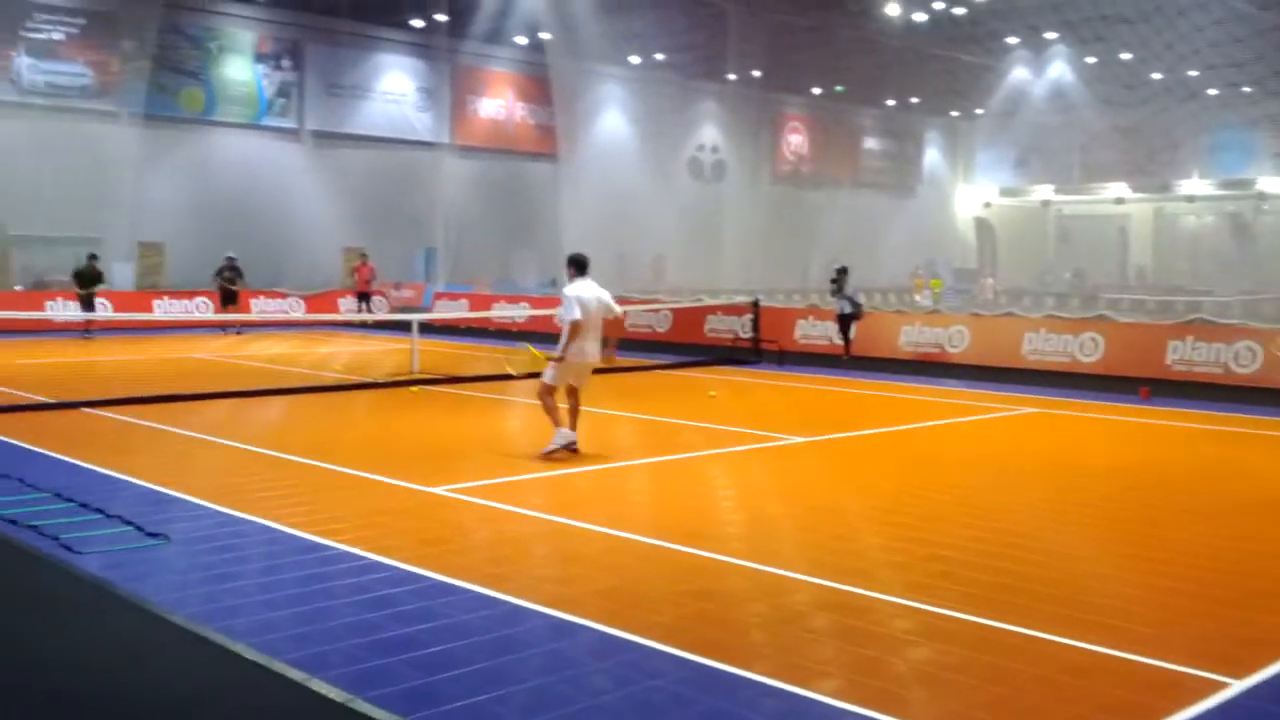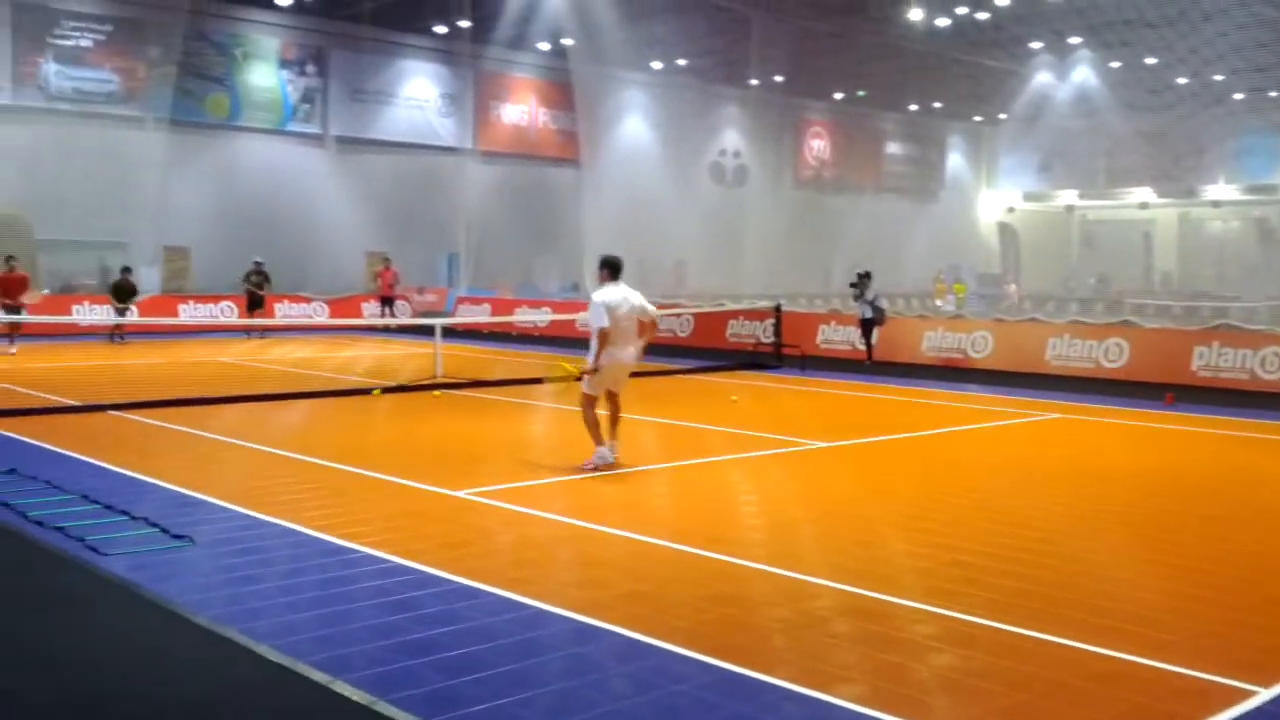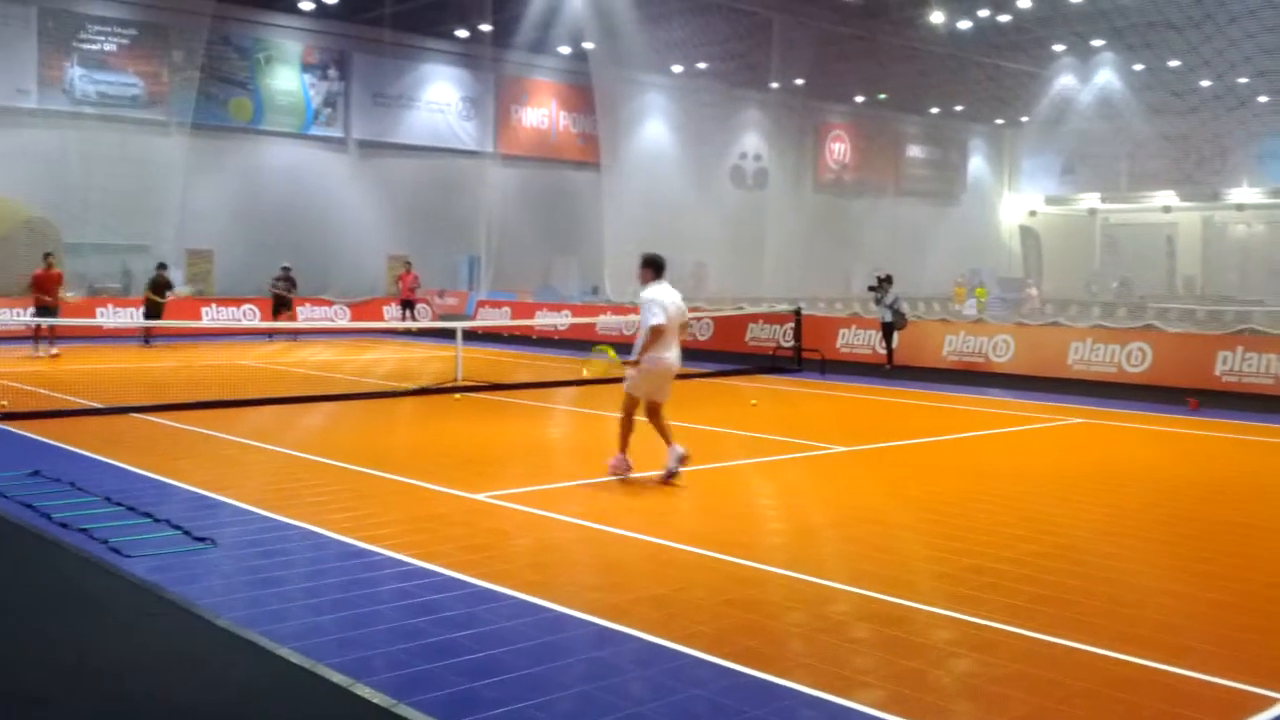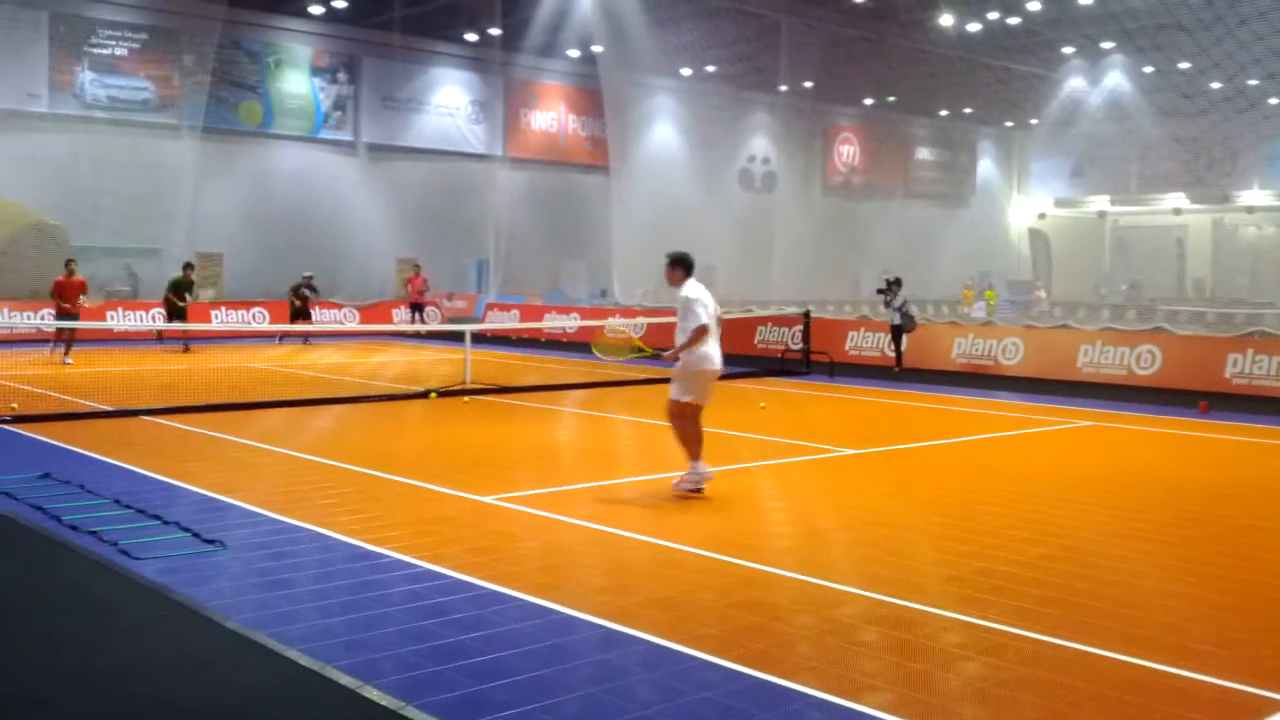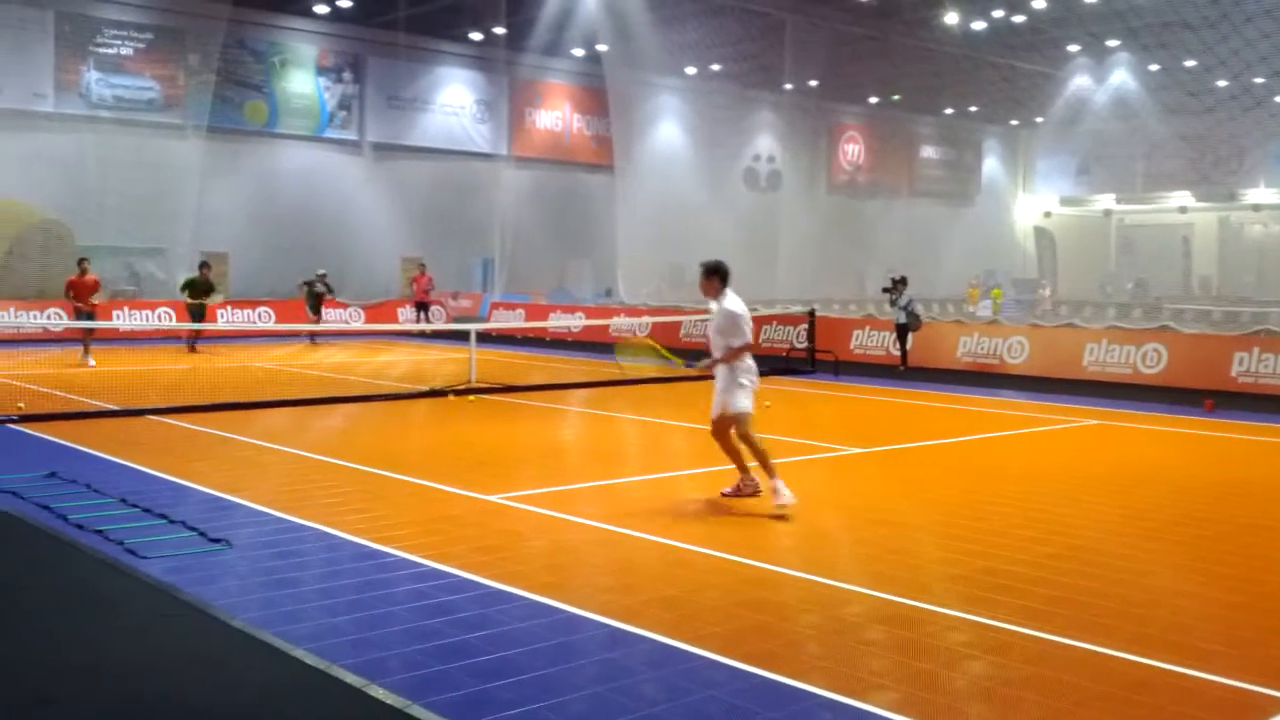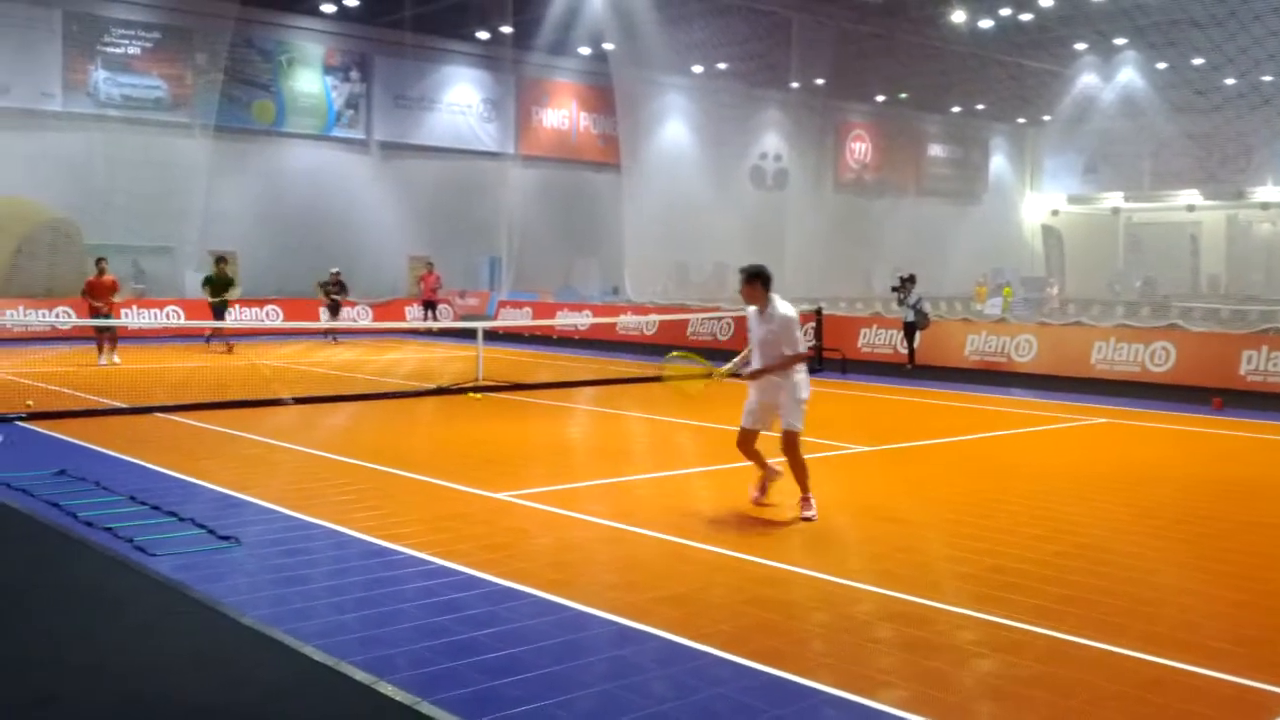
dt=0.2s
person 1, frame 1
left shoulder: (570, 291)
right shoulder: (601, 293)
left elbow: (575, 324)
right elbow: (616, 319)
left wrist: (562, 351)
right wrist: (610, 349)
left hip: (571, 353)
right hip: (591, 355)
left knee: (545, 393)
right knee: (573, 393)
left ankle: (562, 433)
right ankle: (570, 436)
person 1, frame 2
left shoulder: (599, 297)
right shoulder: (634, 296)
left elbow: (603, 332)
right elbow: (652, 321)
left wrist: (595, 362)
right wrist: (639, 344)
left hip: (604, 360)
right hip: (626, 359)
left knee: (588, 405)
right knee: (612, 397)
left ankle: (602, 453)
right ankle: (611, 445)
person 1, frame 3
left shoulder: (649, 295)
right shoulder: (674, 294)
left elbow: (658, 328)
right elbow: (683, 325)
left wrist: (639, 355)
left hip: (649, 361)
right hip: (671, 362)
left knee: (628, 409)
right knee: (654, 412)
left ankle: (622, 459)
right ankle: (674, 450)
person 1, frame 4
left shoulder: (688, 294)
right shoulder: (698, 291)
left elbow: (702, 328)
right elbow: (711, 323)
left wrist: (677, 350)
left hip: (696, 363)
right hip: (709, 362)
left knee: (675, 415)
right knee: (691, 418)
left ankle: (696, 468)
right ankle: (697, 473)
person 1, frame 5
left shoulder: (731, 308)
right shoulder: (719, 305)
left elbow: (745, 346)
left wrist: (714, 362)
left hip: (739, 377)
right hip: (725, 377)
left knee: (743, 432)
right knee: (719, 432)
left ankle: (777, 485)
right ankle: (748, 480)
person 1, frame 6
left shoulder: (786, 315)
right shoulder: (753, 313)
left elbow: (800, 355)
left wrist: (762, 371)
right wrist: (737, 362)
left hip: (789, 389)
right hip: (761, 390)
left knee: (790, 447)
right knee: (744, 443)
left ankle: (806, 498)
right ankle: (767, 472)
